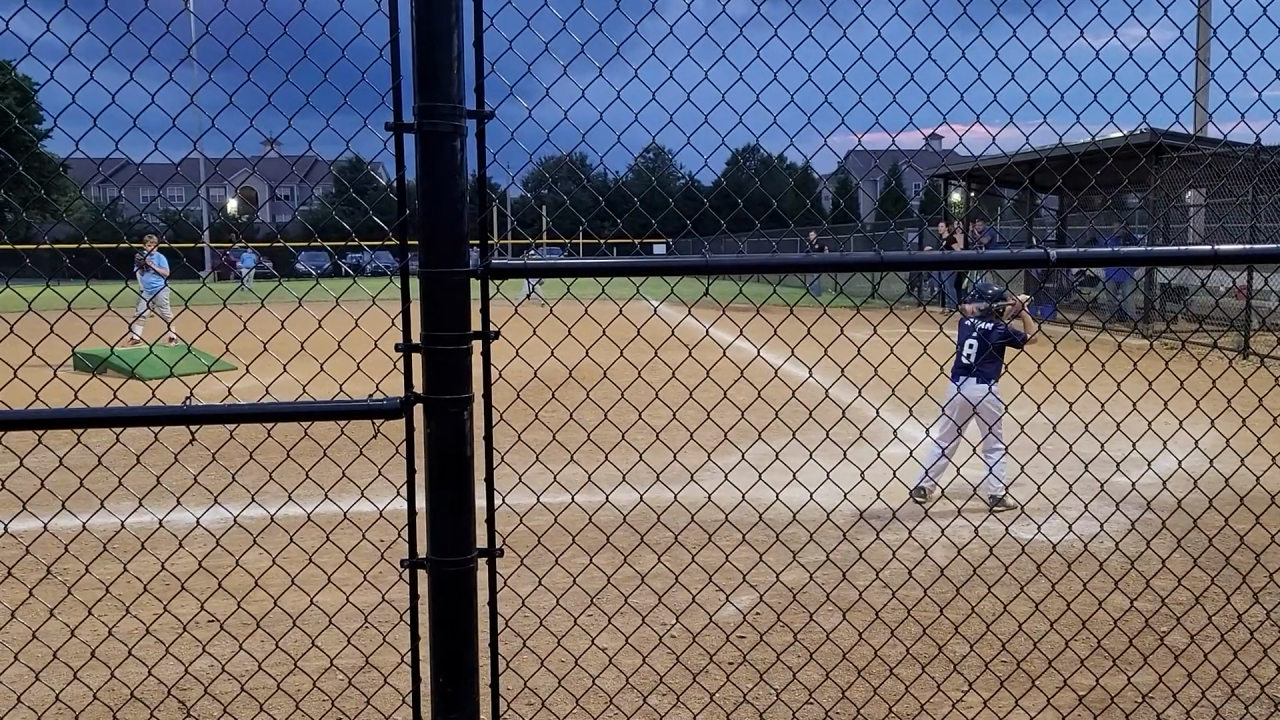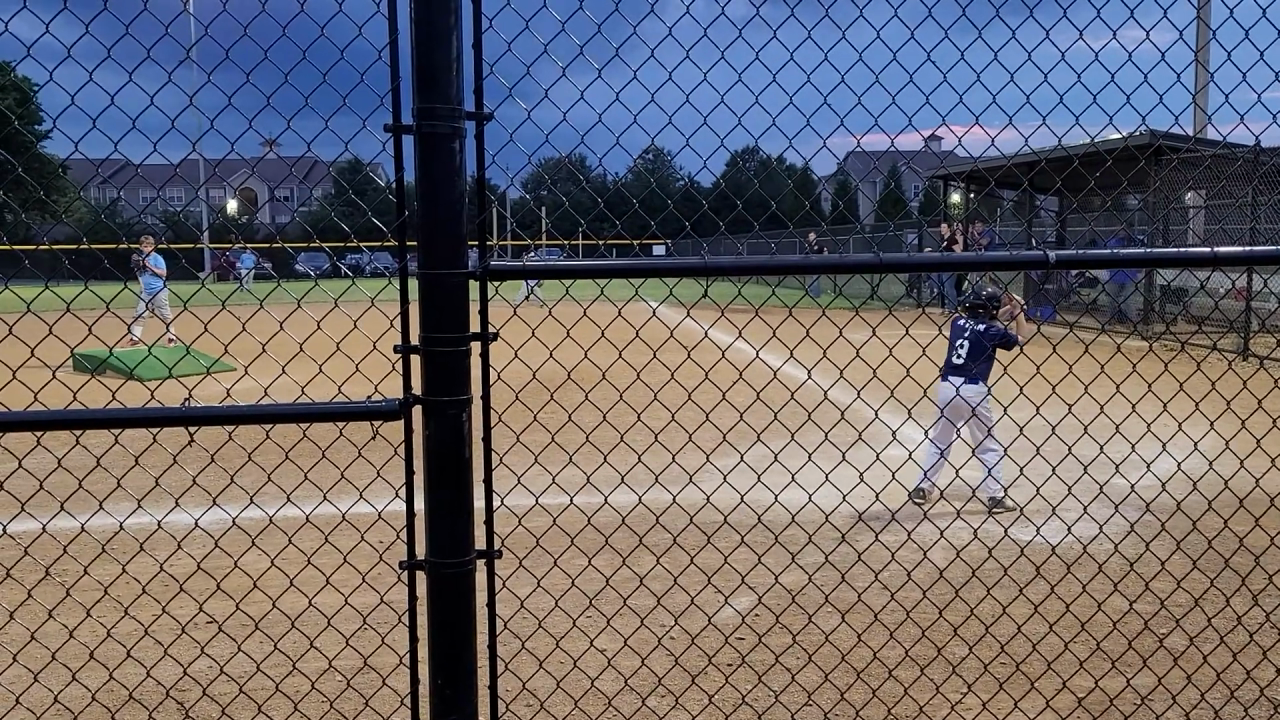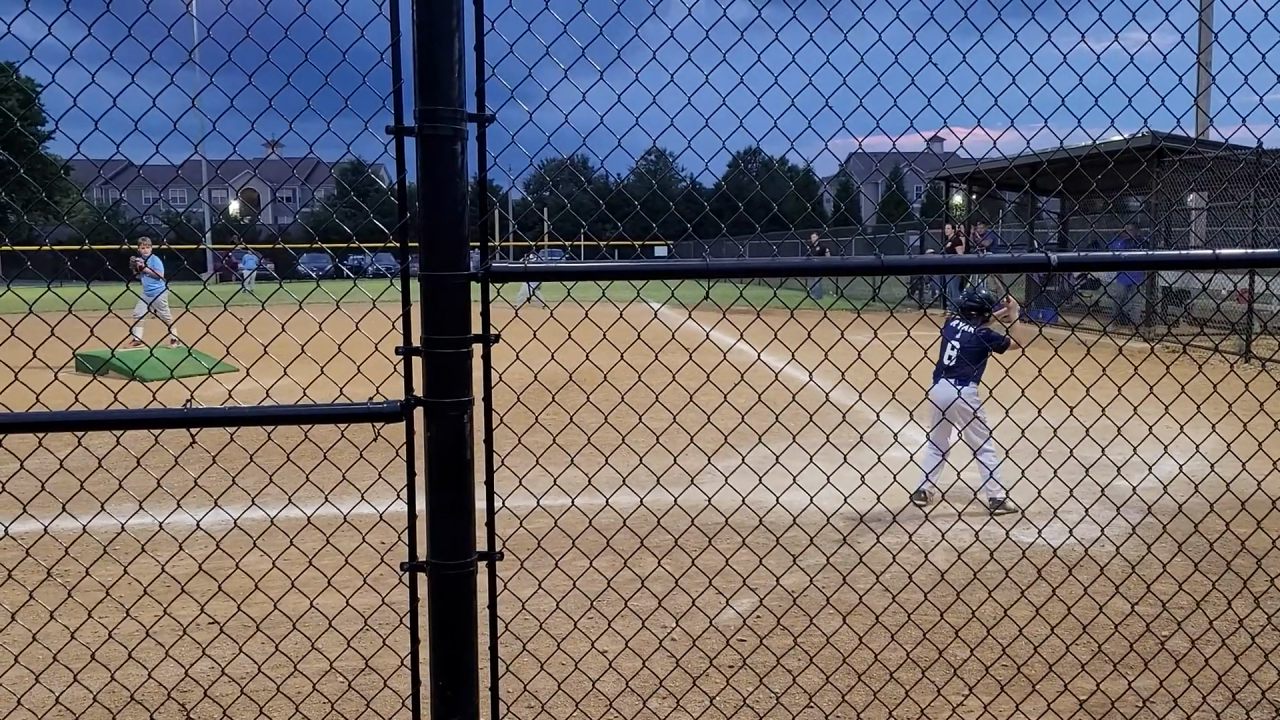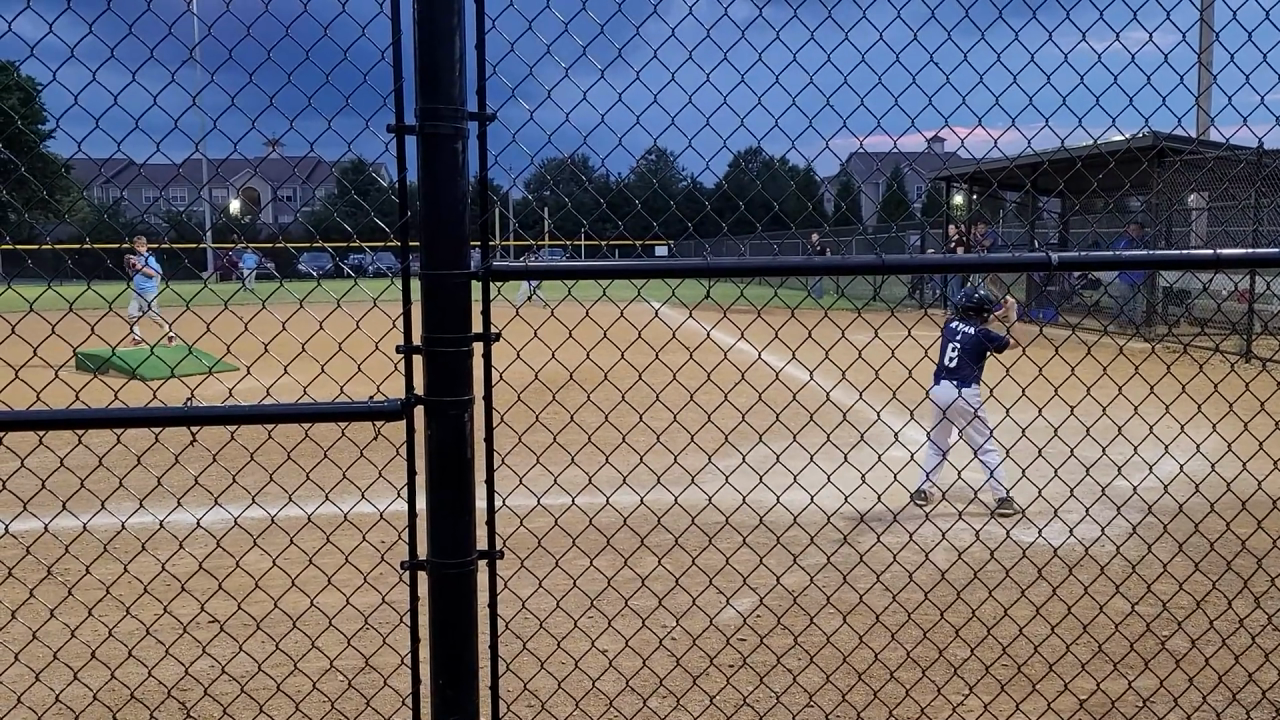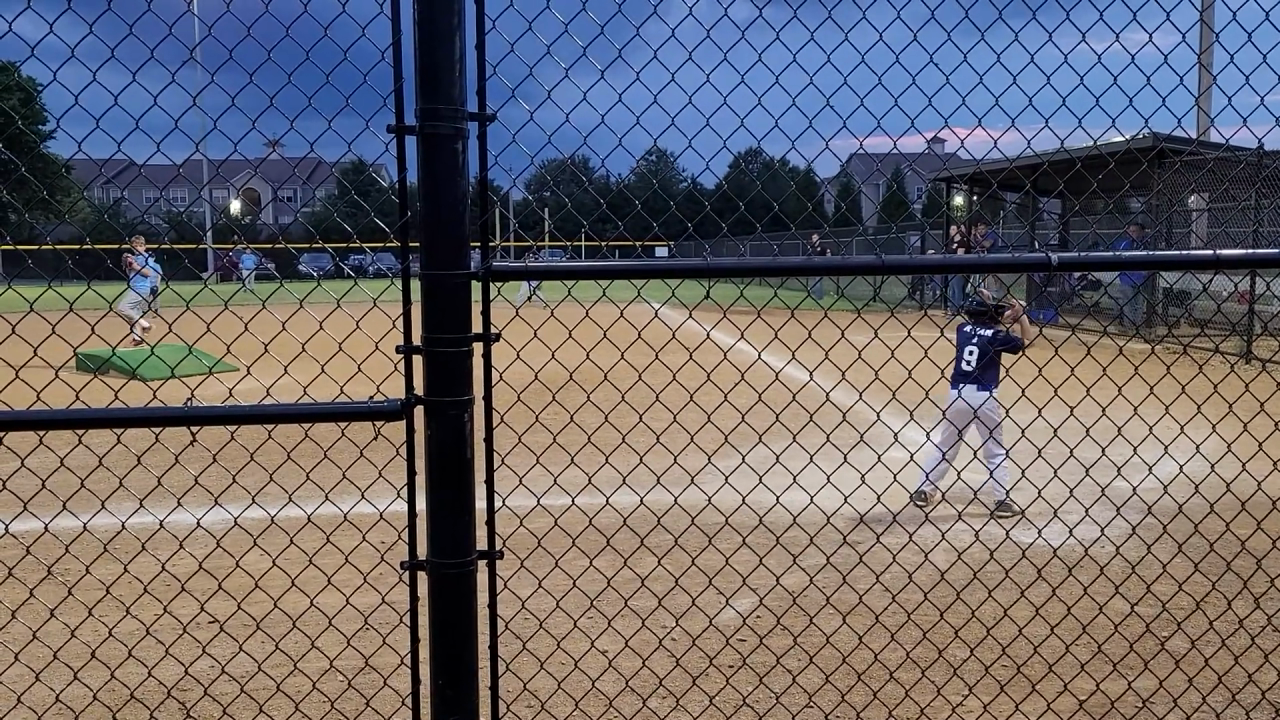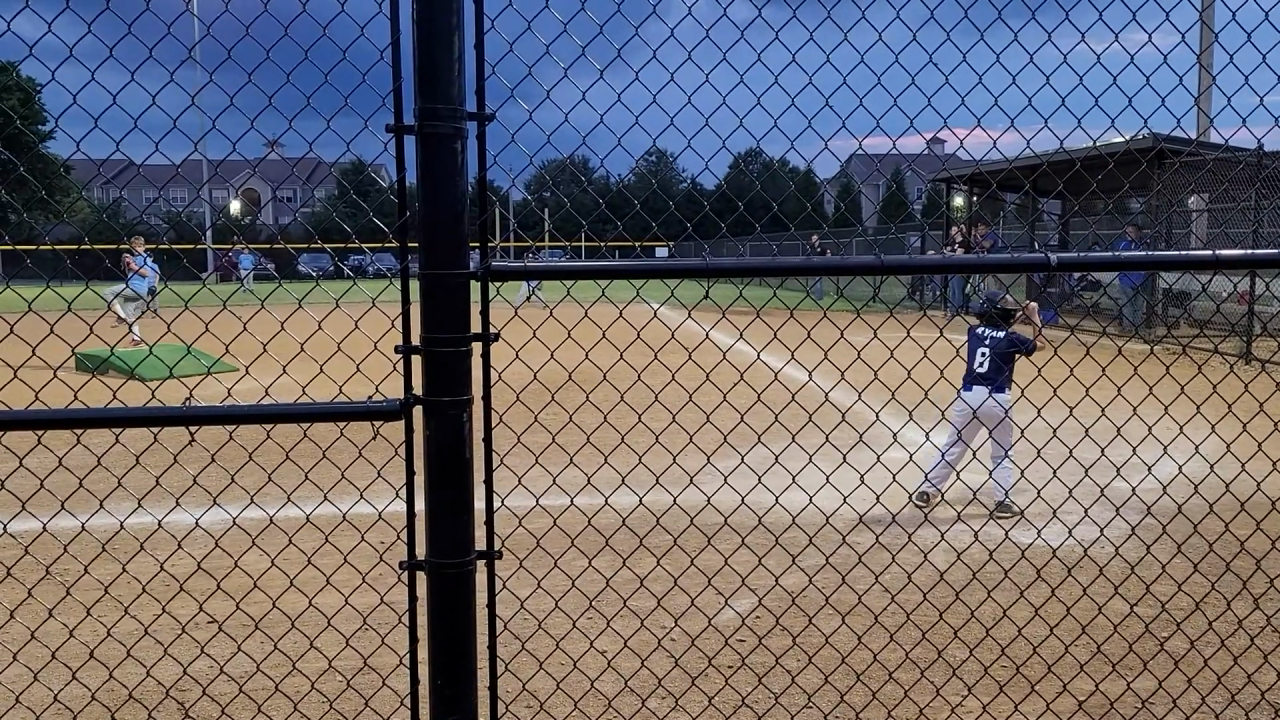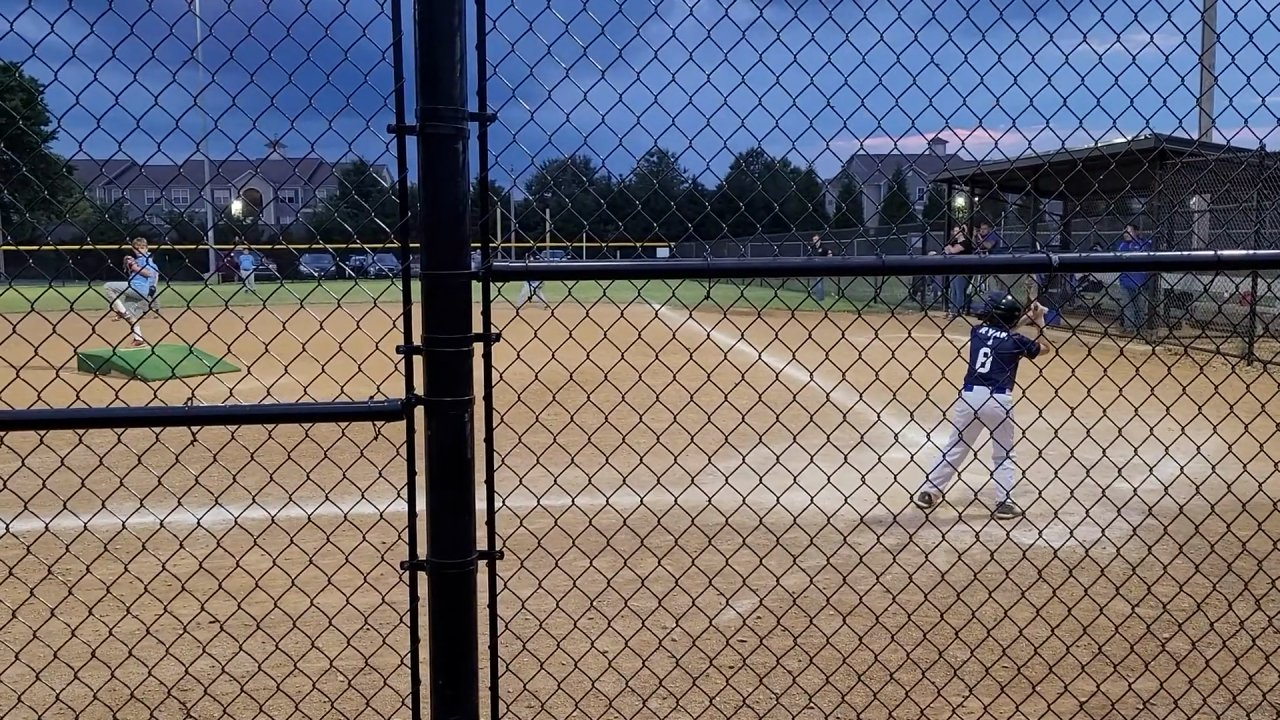
dt=0.2s
person 1, frame 1
left shoulder: (965, 322)
right shoulder: (1000, 330)
right elbow: (1032, 336)
left wrist: (1012, 309)
right wrist: (1022, 310)
left hip: (957, 386)
right hip: (983, 389)
left knee: (943, 440)
right knee: (994, 445)
left ankle: (923, 487)
right ankle: (997, 495)
person 1, frame 2
left shoulder: (957, 322)
right shoulder: (992, 331)
right elbow: (1023, 339)
left wrist: (1008, 310)
right wrist: (1019, 311)
left hip: (947, 385)
right hip: (973, 390)
left knee: (939, 441)
right knee: (988, 446)
left ankle: (922, 489)
right ankle: (995, 497)
person 1, frame 3
left shoulder: (951, 323)
right shoulder: (983, 334)
right elbow: (1019, 342)
left wrist: (1003, 312)
right wrist: (1013, 314)
left hip: (939, 387)
right hip: (964, 391)
left knee: (937, 443)
right knee: (984, 446)
left ankle: (924, 491)
right ankle: (997, 498)
person 1, frame 4
left shoulder: (950, 324)
right shoulder: (982, 334)
right elbow: (1015, 342)
left wrist: (1001, 313)
right wrist: (1011, 314)
left hip: (940, 389)
right hip: (965, 392)
left knee: (937, 443)
right knee: (986, 446)
left ankle: (924, 490)
right ankle: (1003, 498)
person 1, frame 5
left shoulder: (963, 329)
right shoulder: (997, 336)
right elbow: (1028, 342)
left wrist: (1007, 315)
right wrist: (1020, 314)
left hip: (957, 393)
right hip: (983, 396)
left knee: (944, 446)
right knee: (995, 451)
left ankle: (924, 491)
right ankle: (1003, 501)
person 1, frame 6
left shoulder: (973, 331)
right shoulder: (1009, 338)
right elbow: (1040, 344)
left wrist: (1019, 316)
right wrist: (1033, 316)
left hip: (968, 395)
right hip: (996, 398)
left knee: (952, 447)
right knee: (1002, 452)
left ankle: (926, 491)
right ankle: (1004, 502)
person 1, frame 7
left shoulder: (977, 331)
right shoulder: (1014, 340)
right elbow: (1044, 348)
left wrist: (1026, 318)
right wrist: (1039, 320)
left hip: (969, 395)
right hip: (997, 399)
left knee: (955, 448)
right knee: (1003, 453)
left ankle: (928, 492)
right ankle: (1005, 503)
